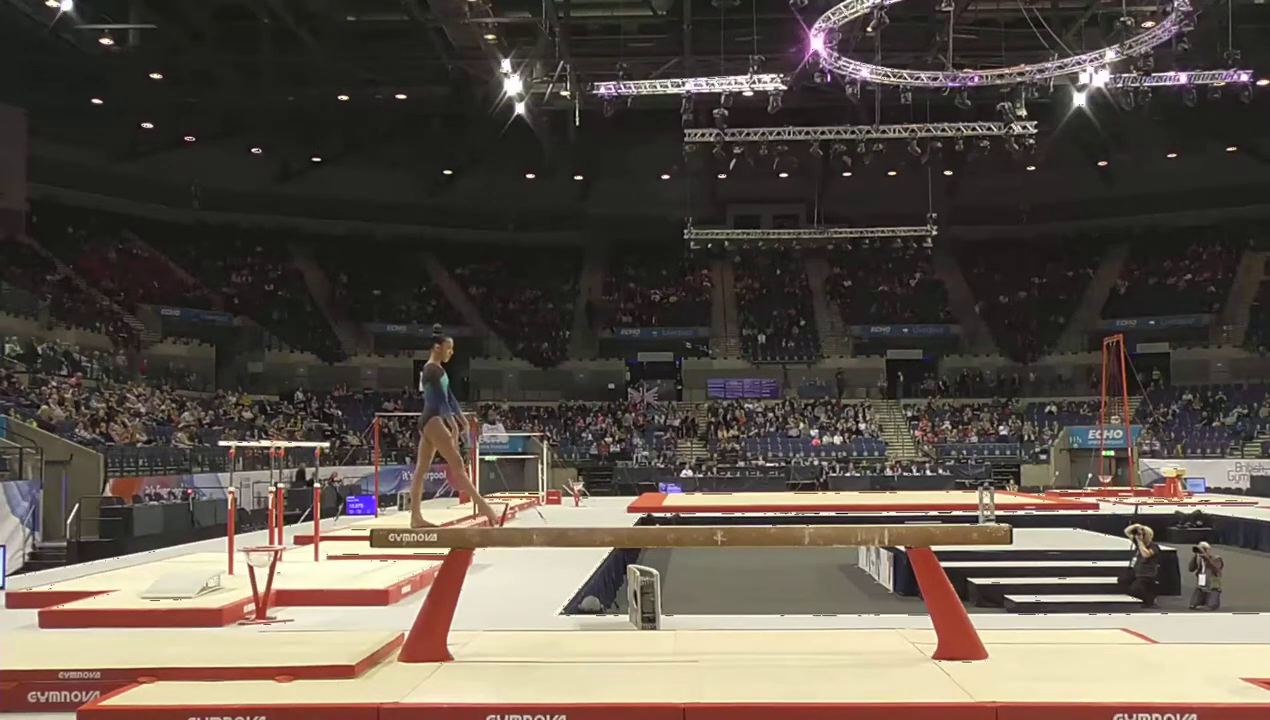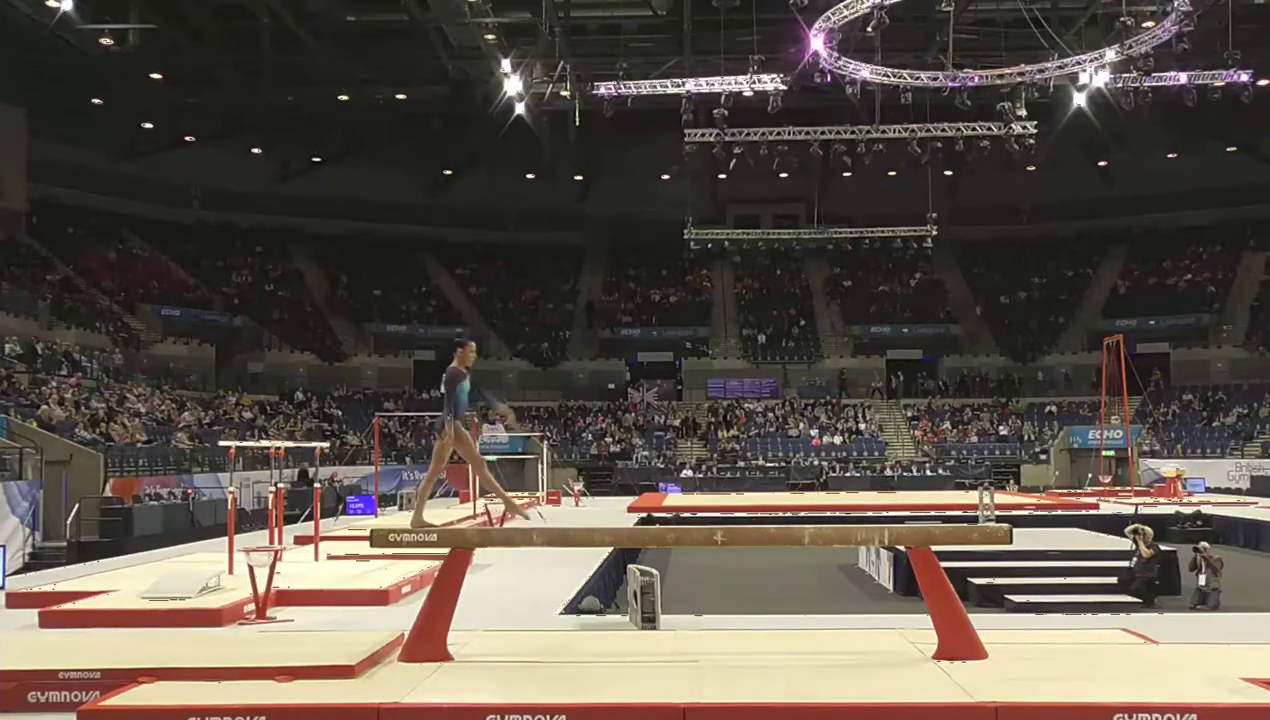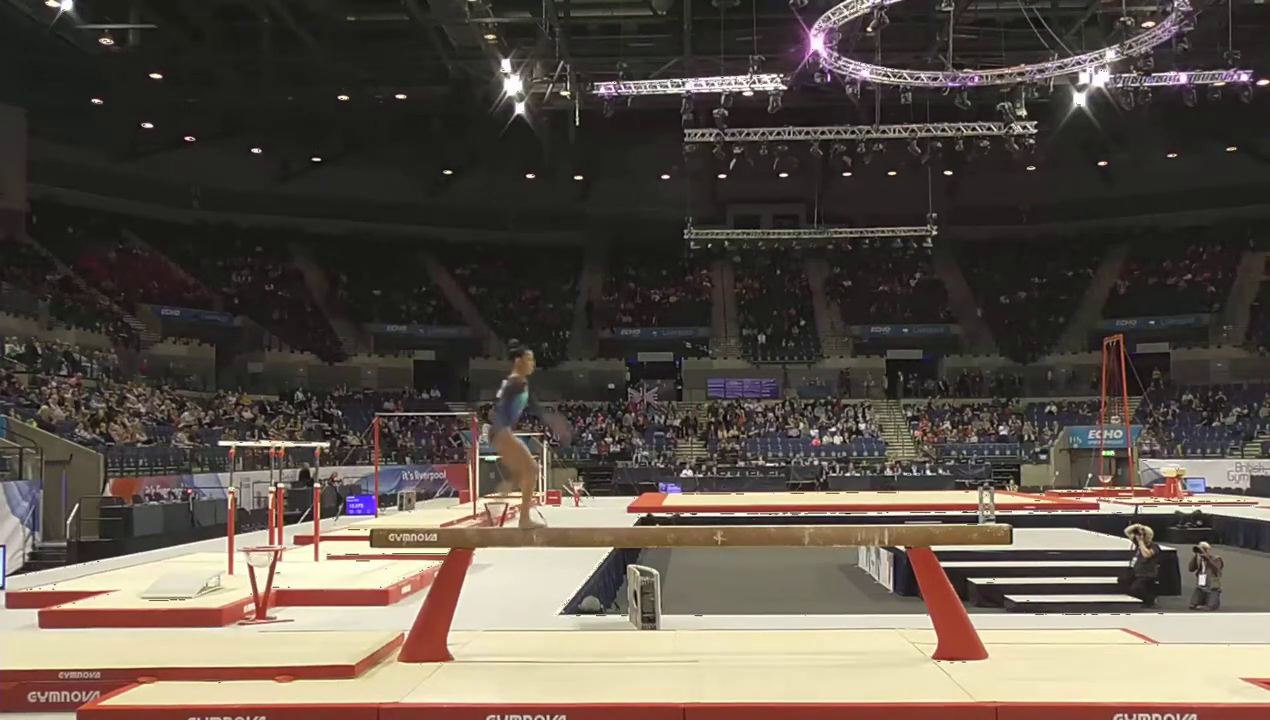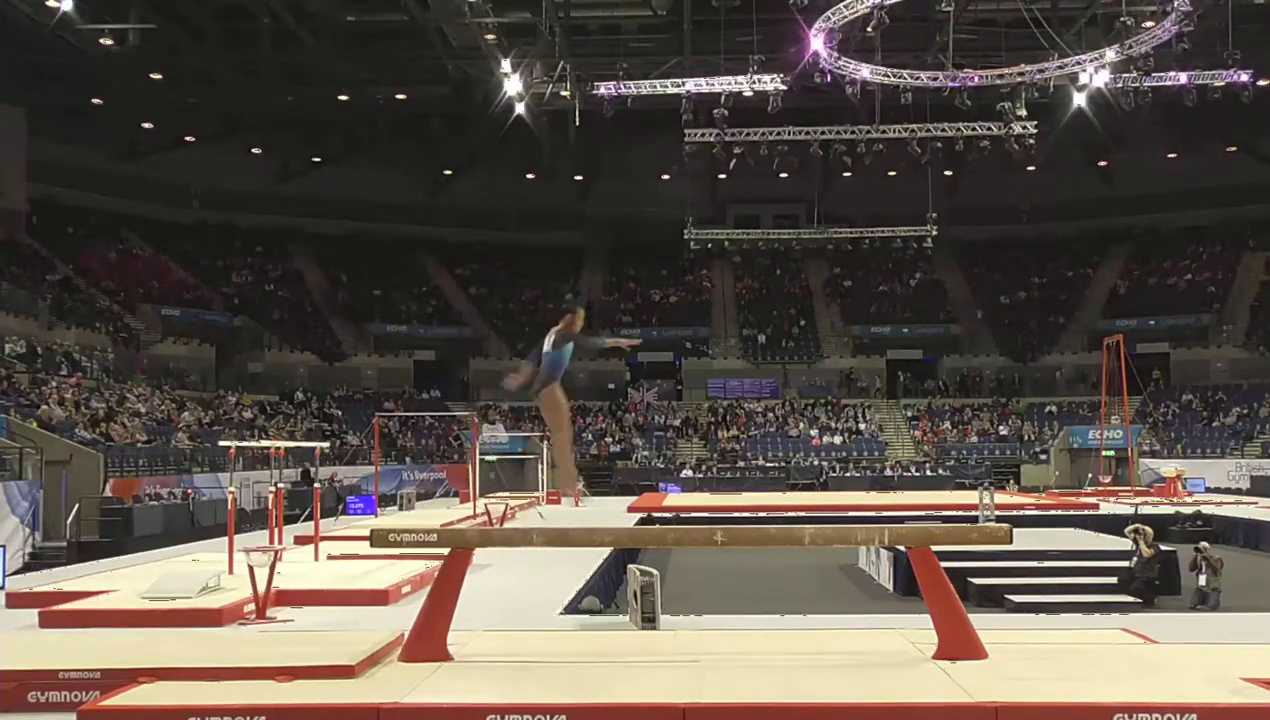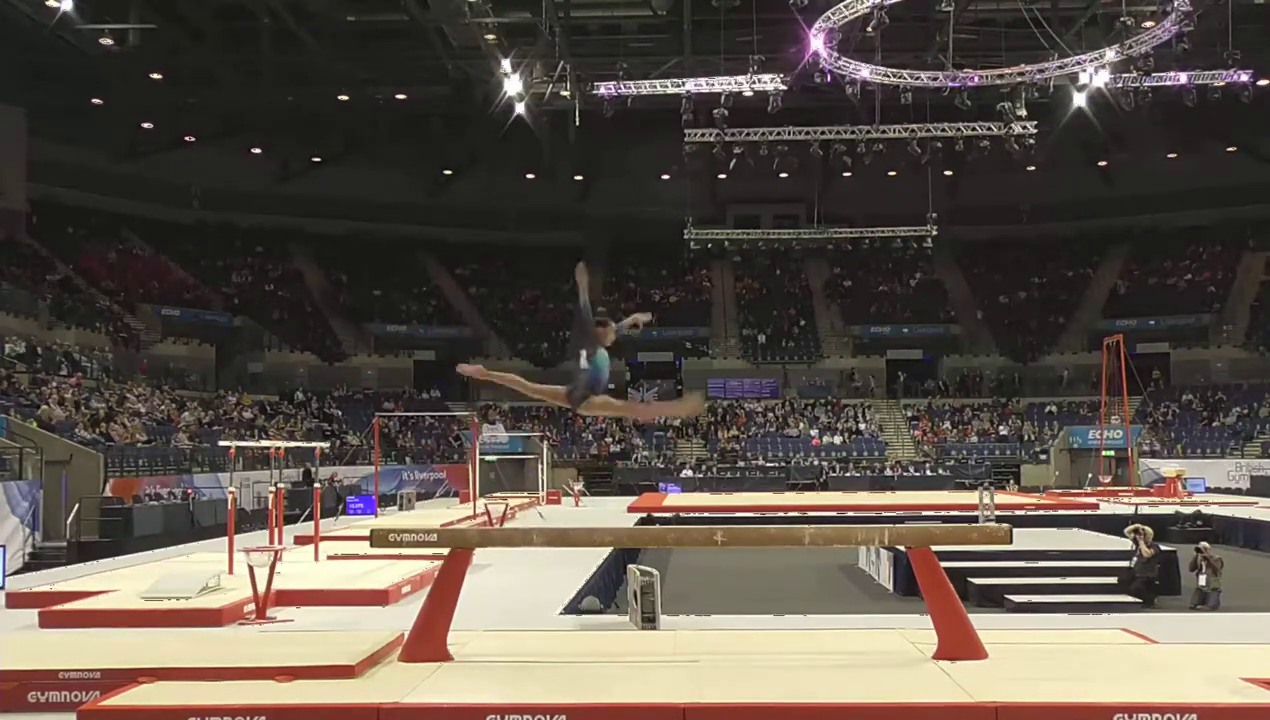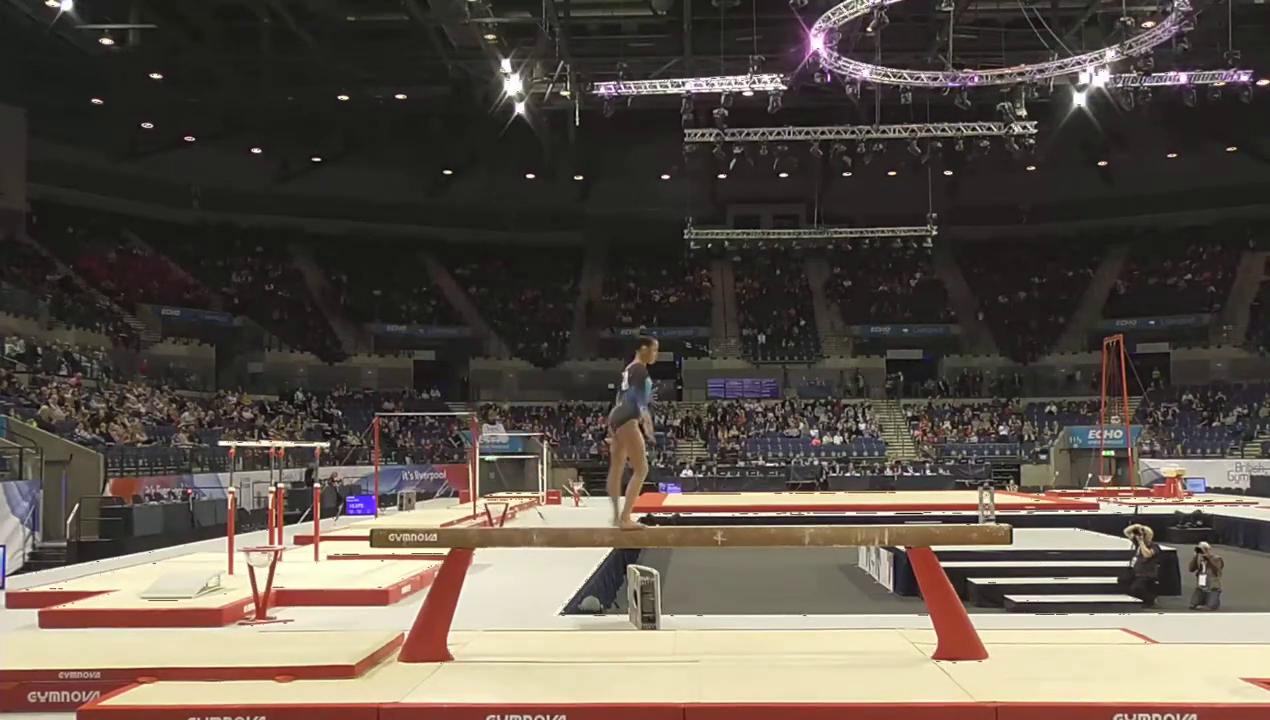
dt=0.3s
person 1, frame 1
left shoulder: (437, 370)
right shoulder: (432, 370)
left elbow: (449, 397)
right elbow: (441, 400)
left wrist: (462, 420)
right wrist: (453, 424)
left hip: (431, 422)
right hip: (433, 421)
left knee: (421, 470)
right knee: (457, 464)
left ankle: (416, 517)
right ankle: (482, 505)
person 1, frame 2
left shoulder: (463, 373)
right shoulder: (453, 373)
right elbow: (448, 402)
left wrist: (503, 409)
right wrist: (448, 428)
left hip: (449, 426)
right hip: (451, 425)
left knee: (434, 472)
right knee: (479, 465)
left ankle: (417, 517)
right ankle: (510, 505)
person 1, frame 3
left shoulder: (520, 383)
right shoulder: (515, 383)
left elbow: (533, 408)
right elbow: (499, 411)
left wrist: (555, 423)
right wrist: (499, 434)
left hip: (503, 433)
right hip: (502, 433)
left knee: (520, 475)
right knee: (531, 469)
right ankle: (525, 518)
person 1, frame 4
left shoulder: (553, 333)
right shoulder: (566, 334)
left elbow: (535, 356)
right elbow: (589, 343)
left wrist: (522, 376)
right wrist: (617, 341)
left hip: (542, 385)
right hip: (548, 385)
left knee: (560, 434)
right knee: (561, 434)
right ankle: (567, 481)
person 1, frame 5
left shoulder: (595, 348)
right shoulder: (590, 343)
left elbow: (614, 330)
right elbow: (584, 321)
left wrist: (632, 320)
right wrist: (583, 286)
left hip: (574, 396)
right hip: (585, 399)
right knee: (628, 409)
person 1, frame 6
left shoulder: (629, 369)
right shoulder: (639, 370)
right elbow: (640, 396)
right wrist: (646, 419)
left hip: (620, 420)
right hip: (627, 421)
left knee: (616, 470)
right knee: (641, 470)
left ankle: (617, 514)
right ankle: (624, 518)
